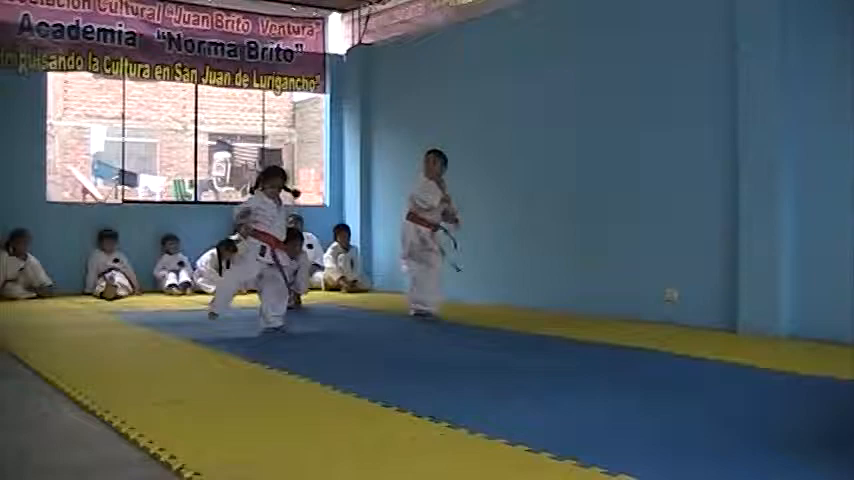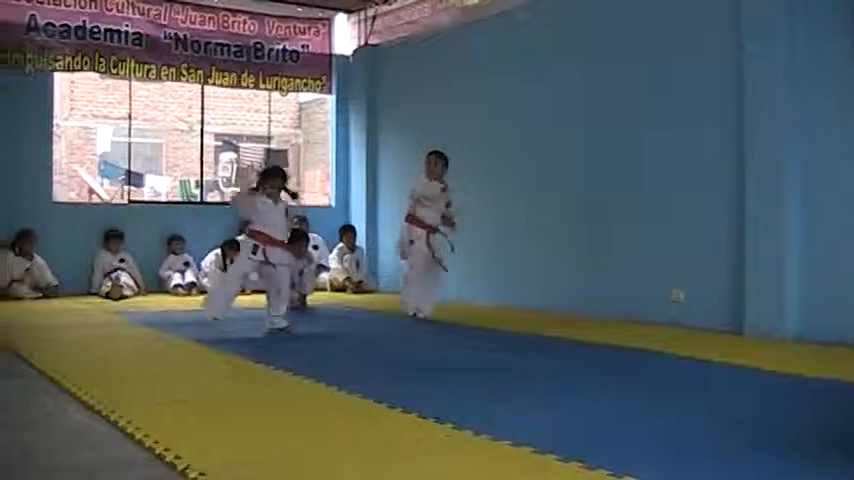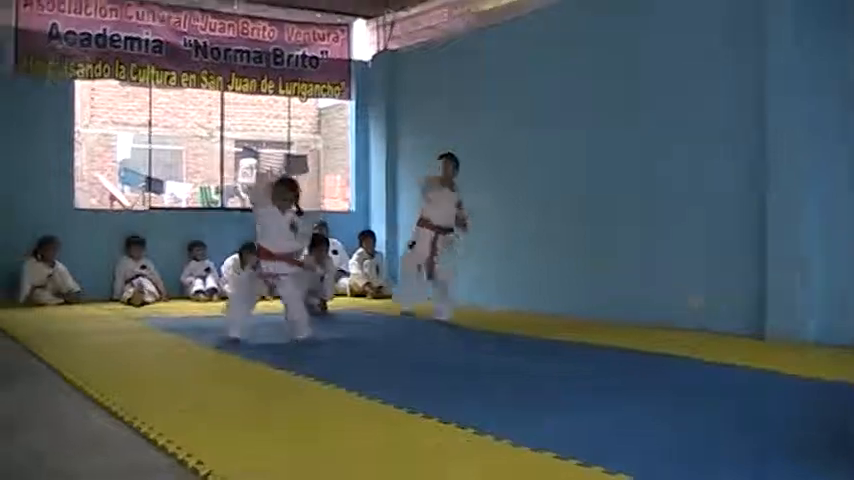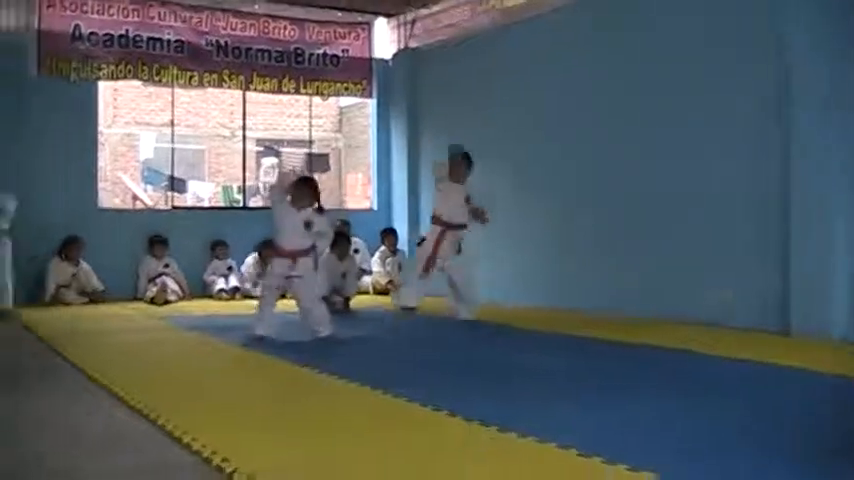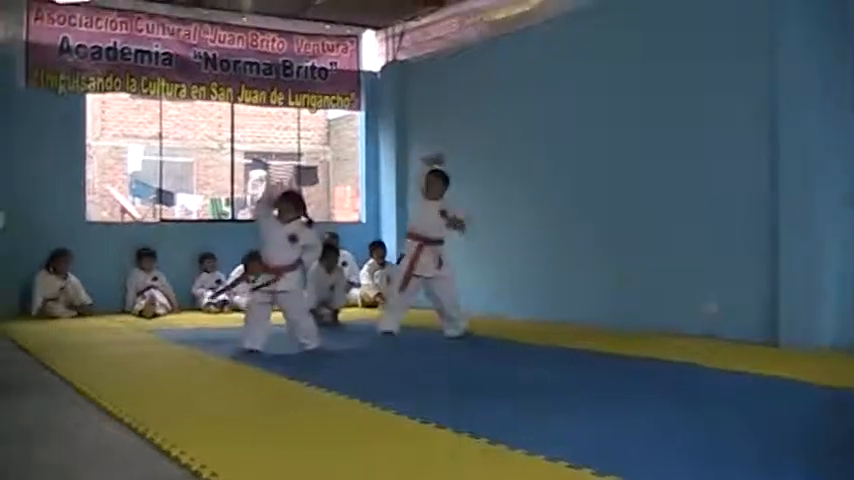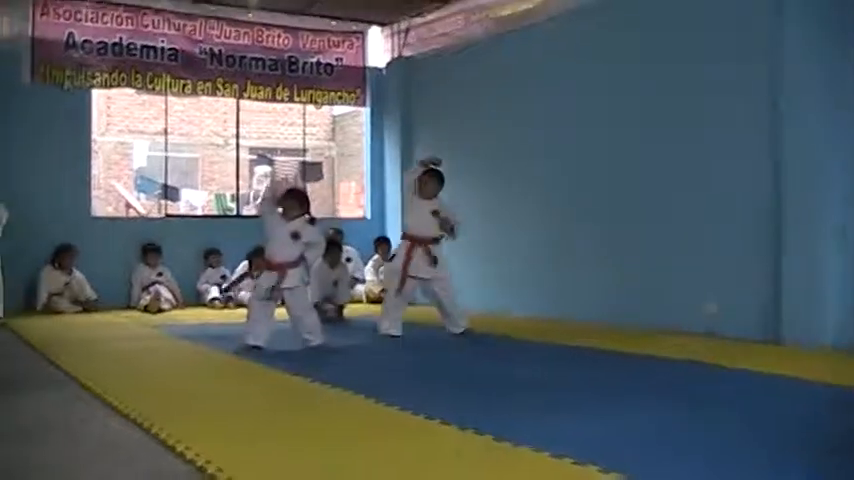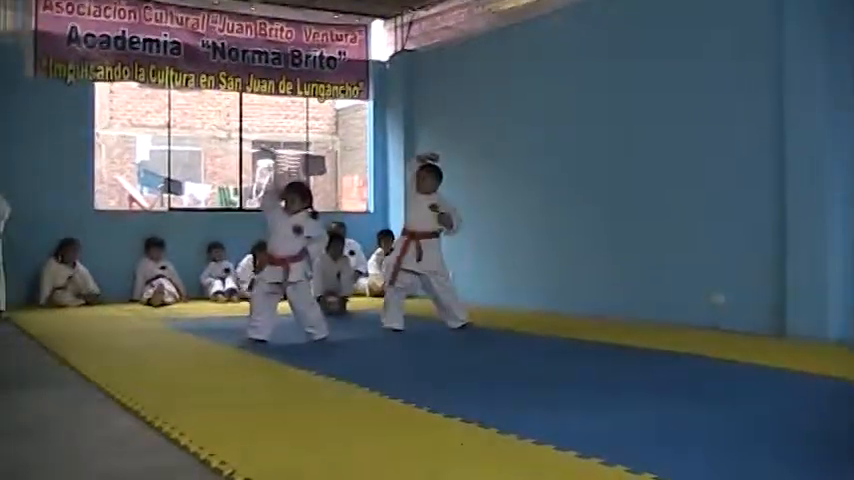
dt=0.1s
person 1, frame 1
left shoulder: (442, 190)
right shoulder: (423, 185)
left elbow: (448, 210)
right elbow: (419, 200)
left wrist: (452, 217)
right wrist: (441, 198)
left hip: (428, 233)
right hip: (416, 230)
left knee: (424, 269)
right knee: (431, 265)
left ankle: (420, 307)
right ankle: (424, 305)
person 1, frame 2
left shoulder: (443, 192)
right shoulder: (424, 186)
left elbow: (445, 214)
right elbow: (419, 194)
left wrist: (449, 220)
right wrist: (440, 188)
left hip: (428, 236)
right hip: (414, 233)
left knee: (431, 273)
right knee: (417, 268)
left ankle: (420, 309)
right ankle: (414, 307)
person 1, frame 3
left shoulder: (456, 195)
right shoulder: (431, 188)
left elbow: (458, 217)
right elbow: (428, 182)
left wrist: (461, 222)
right wrist: (443, 179)
left hip: (444, 240)
right hip: (425, 235)
left knee: (443, 279)
right knee: (412, 267)
left ankle: (444, 315)
right ankle: (405, 305)
person 1, frame 4
left shoulder: (467, 191)
right shoulder: (443, 184)
left elbow: (474, 211)
left wrist: (479, 214)
left hip: (456, 237)
right hip: (437, 234)
left knee: (460, 279)
right knee: (421, 267)
left ankle: (466, 314)
right ankle: (408, 302)
person 1, frame 5
left shoulder: (445, 209)
right shoulder: (419, 200)
left elbow: (457, 225)
right elbow: (419, 177)
left wrist: (459, 224)
right wrist: (430, 162)
left hip: (434, 255)
right hip: (414, 252)
left knee: (446, 295)
right knee: (401, 289)
left ankle: (457, 329)
right ankle: (388, 325)
person 1, frame 6
left shoulder: (441, 208)
right shoulder: (412, 199)
left elbow: (452, 229)
right elbow: (410, 177)
left wrist: (450, 228)
right wrist: (425, 165)
left hip: (429, 255)
right hip: (408, 253)
left knee: (443, 293)
right knee: (398, 291)
left ankle: (459, 327)
right ankle: (389, 329)
person 1, frame 7
left shoulder: (440, 202)
right shoulder: (412, 194)
left elbow: (455, 220)
right elbow: (411, 171)
left wrist: (448, 222)
right wrist: (422, 160)
left hip: (428, 249)
right hip: (406, 246)
left knee: (441, 287)
right knee: (394, 285)
left ankle: (459, 320)
right ankle: (392, 322)
person 2, frame 1
left shoulder: (280, 205)
right shoulder: (257, 200)
right elbow: (240, 213)
right wrist: (243, 218)
left hip: (276, 252)
right hip: (258, 248)
left knee: (278, 289)
right knee: (239, 274)
left ankle: (273, 322)
right ankle: (217, 306)
person 2, frame 2
left shoulder: (283, 205)
right shoulder: (254, 200)
right elbow: (240, 201)
left wrist: (291, 245)
right wrist: (245, 194)
left hip: (276, 251)
right hip: (255, 247)
left knee: (281, 288)
right knee: (234, 275)
left ankle: (277, 322)
right ankle: (213, 310)
person 2, frame 3
left shoulder: (295, 218)
right shoulder: (264, 209)
left elbow: (302, 238)
right elbow: (256, 196)
left wrist: (296, 250)
right wrist: (265, 184)
left hip: (286, 267)
right hip: (263, 262)
left knee: (294, 301)
right knee: (244, 297)
left ankle: (301, 333)
right ankle: (234, 332)
person 2, frame 4
left shoulder: (317, 216)
right shoulder: (283, 208)
left elbow: (327, 234)
left wrist: (315, 247)
right wrist: (284, 183)
left hip: (302, 264)
right hip: (281, 261)
left knee: (310, 301)
right knee: (267, 295)
left ankle: (323, 331)
right ankle: (261, 331)
person 2, frame 5
left shoulder: (303, 230)
right shoulder: (269, 223)
left elbow: (316, 247)
left wrist: (302, 261)
right wrist: (269, 199)
left hip: (289, 279)
right hip: (267, 277)
left knee: (297, 313)
right knee: (256, 310)
left ankle: (311, 343)
right ankle: (252, 344)
person 2, frame 6
left shoulder: (307, 228)
right shoulder: (273, 219)
left elbow: (319, 245)
right elbow: (265, 207)
left wrist: (305, 258)
right wrist: (272, 197)
left hip: (292, 276)
right hip: (270, 273)
left knee: (301, 309)
right knee: (258, 306)
left ankle: (315, 340)
right ankle: (254, 340)
person 2, frame 7
left shoulder: (309, 221)
right shoulder: (276, 213)
left elbow: (322, 239)
right elbow: (267, 201)
left wrist: (307, 252)
right wrist: (273, 192)
left hip: (294, 269)
right hip: (272, 268)
left knee: (304, 303)
right knee: (260, 299)
left ankle: (319, 333)
right ankle: (258, 334)
